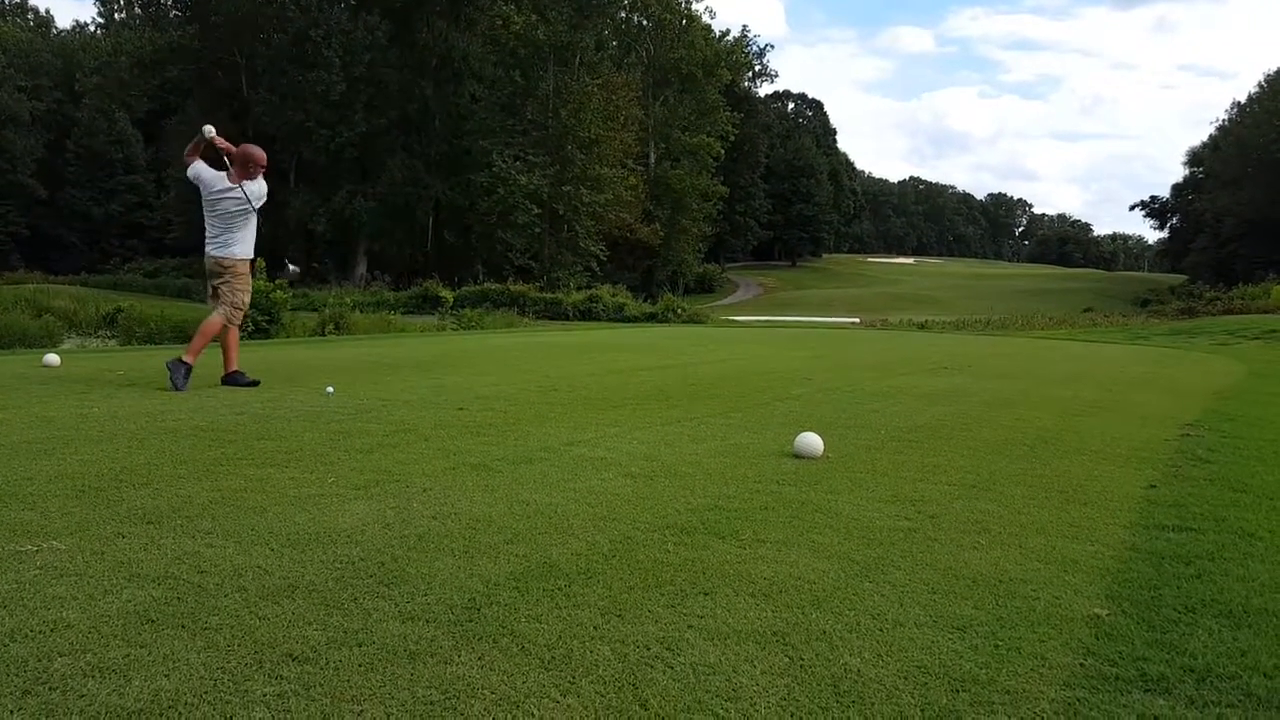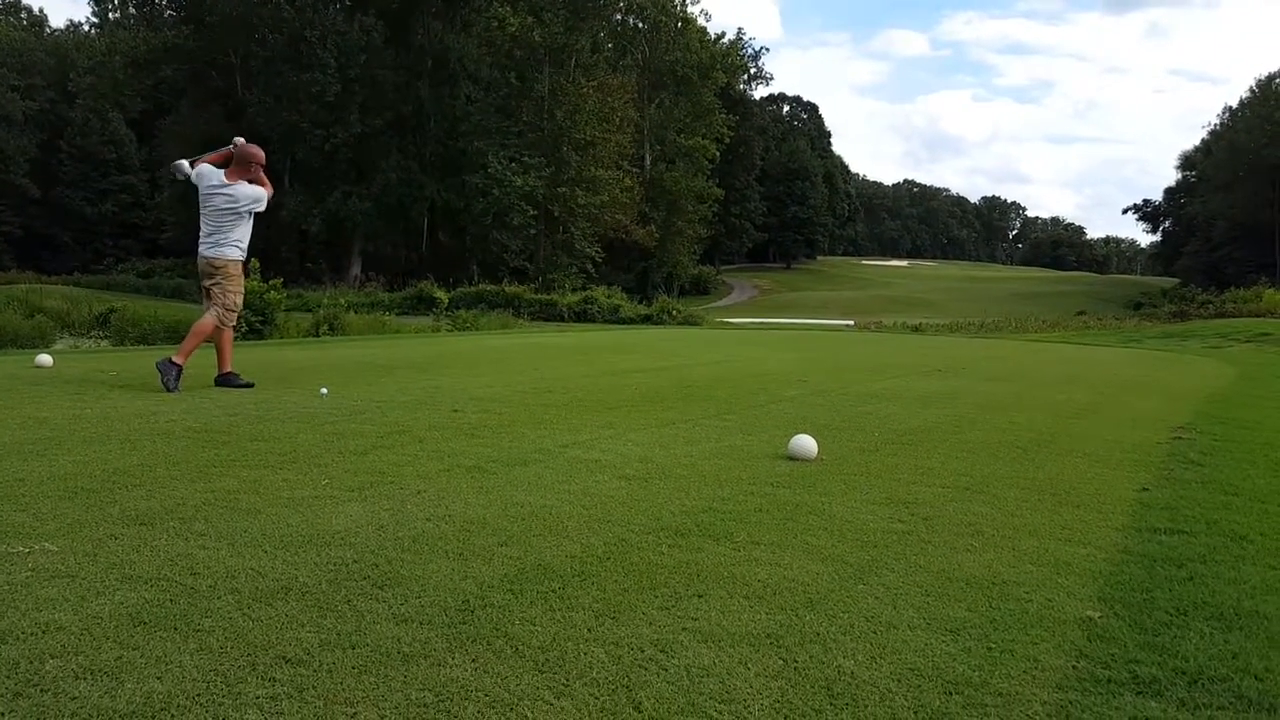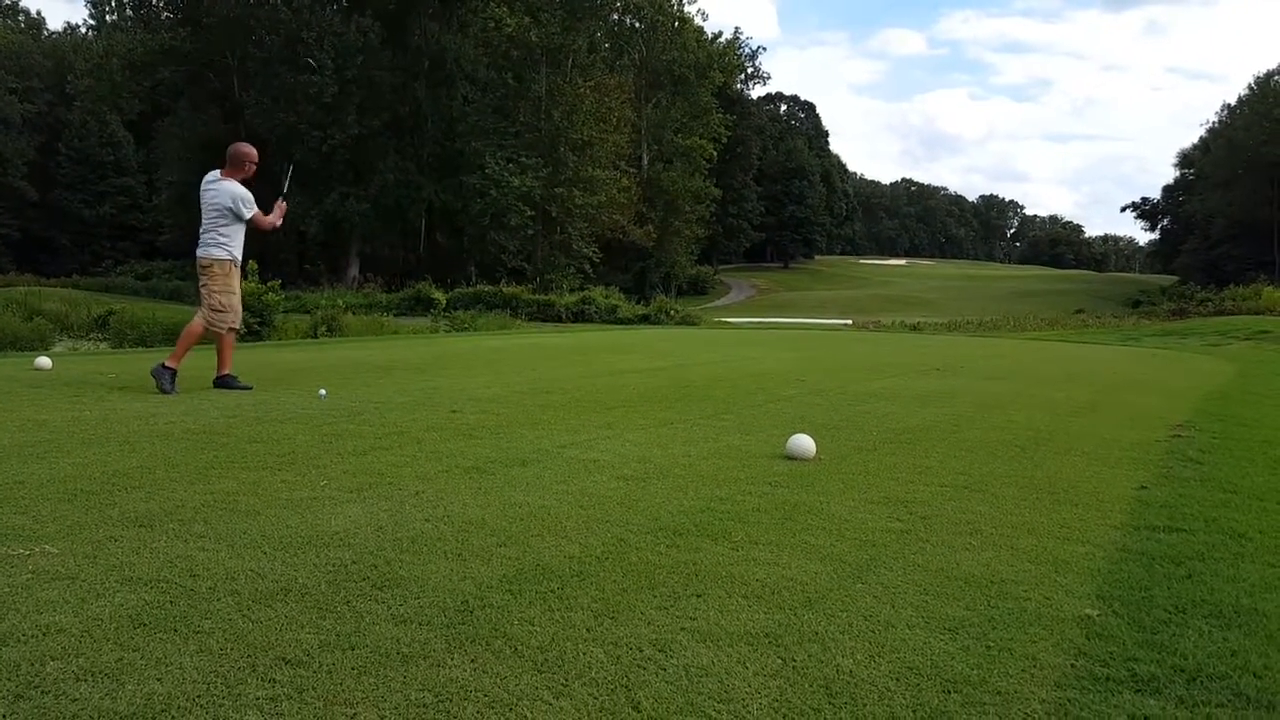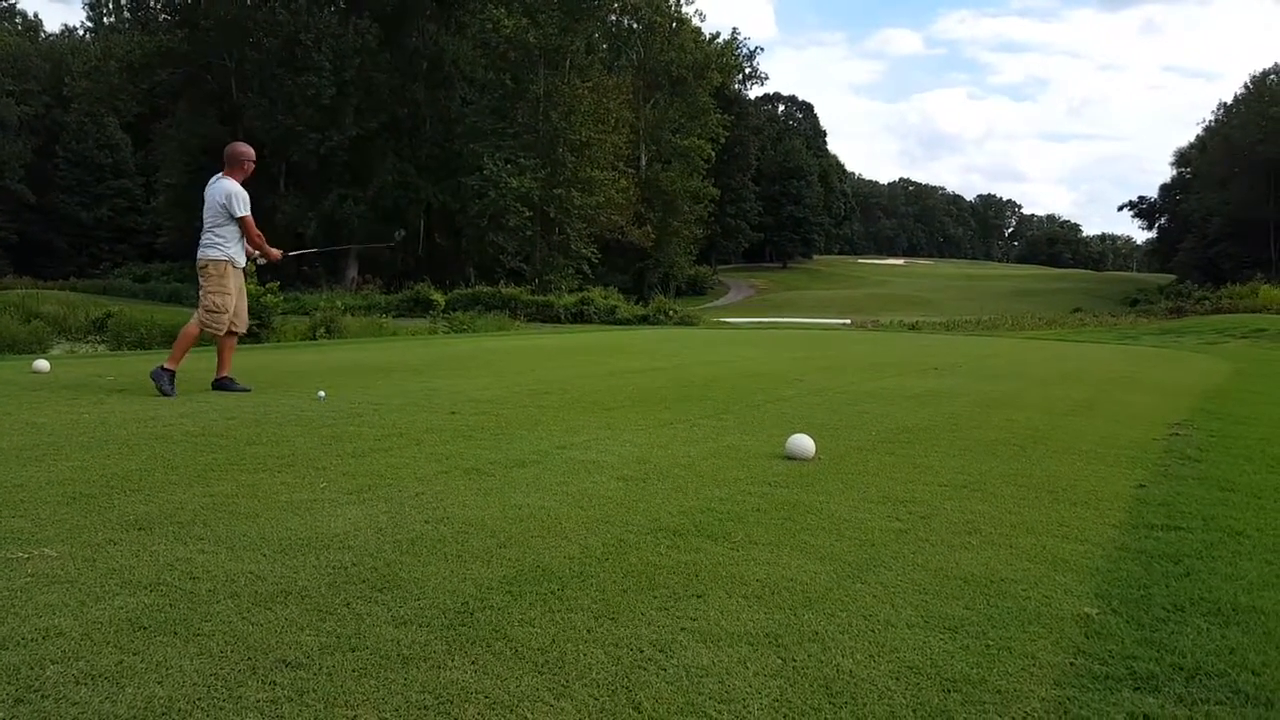
dt=0.3s
person 1, frame 1
left shoulder: (208, 178)
right shoulder: (256, 190)
left elbow: (189, 156)
right elbow: (256, 174)
left wrist: (204, 138)
right wrist: (230, 149)
left hip: (213, 257)
right hip: (236, 262)
left knee: (231, 315)
right knee: (226, 313)
left ankle: (231, 371)
right ankle: (184, 361)
person 1, frame 2
left shoulder: (207, 175)
right shoulder: (251, 194)
left elbow: (197, 163)
right elbow: (269, 189)
left wrist: (229, 152)
right wrist: (242, 153)
left hip: (207, 257)
right hip: (228, 262)
left knee: (225, 317)
right knee: (218, 314)
left ankle: (225, 372)
right ankle: (174, 362)
person 1, frame 3
left shoulder: (210, 179)
right shoulder: (239, 193)
right elbow: (264, 225)
left wrist: (264, 217)
right wrist: (278, 214)
left hip: (222, 261)
right hip: (220, 262)
left knee: (230, 319)
right knee: (209, 317)
left ankle: (224, 374)
right ankle: (168, 367)
person 1, frame 4
left shoulder: (216, 183)
right shoulder: (235, 191)
right elbow: (252, 233)
left wrist: (248, 250)
right wrist: (268, 252)
left hip: (229, 264)
right hip: (219, 263)
left knee: (234, 322)
right knee: (205, 319)
left ankle: (223, 376)
right ankle: (167, 369)
